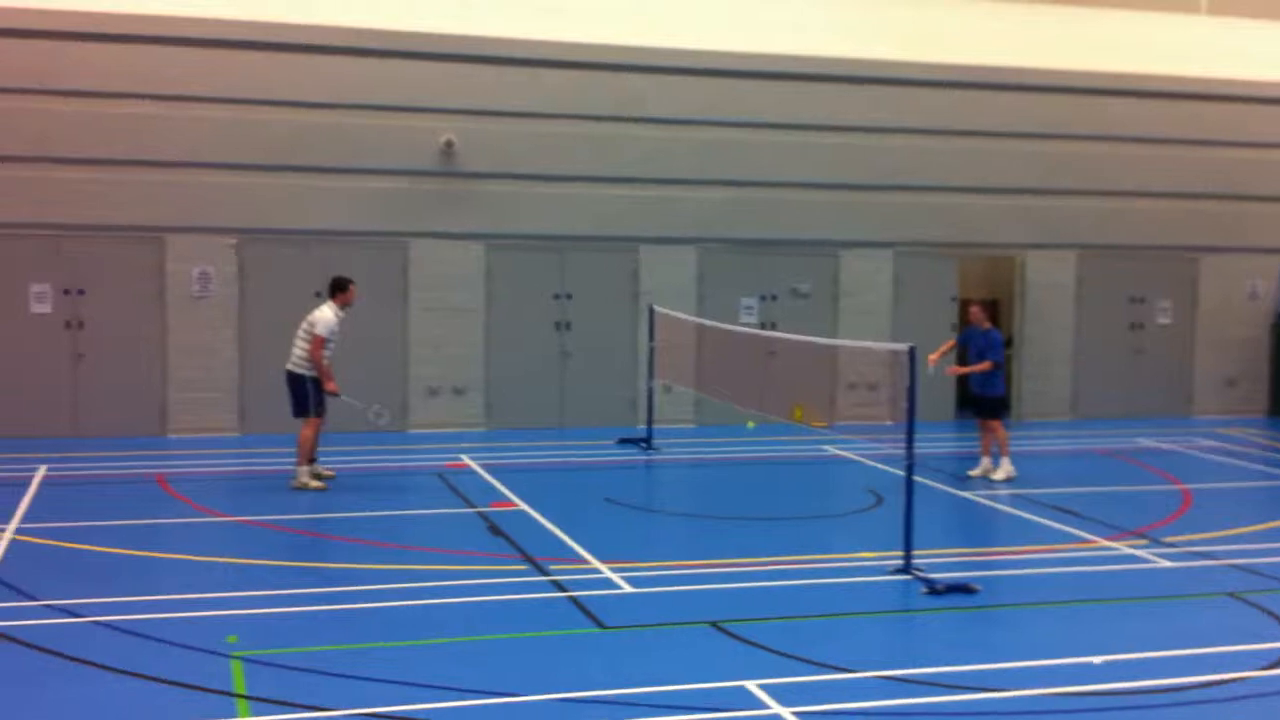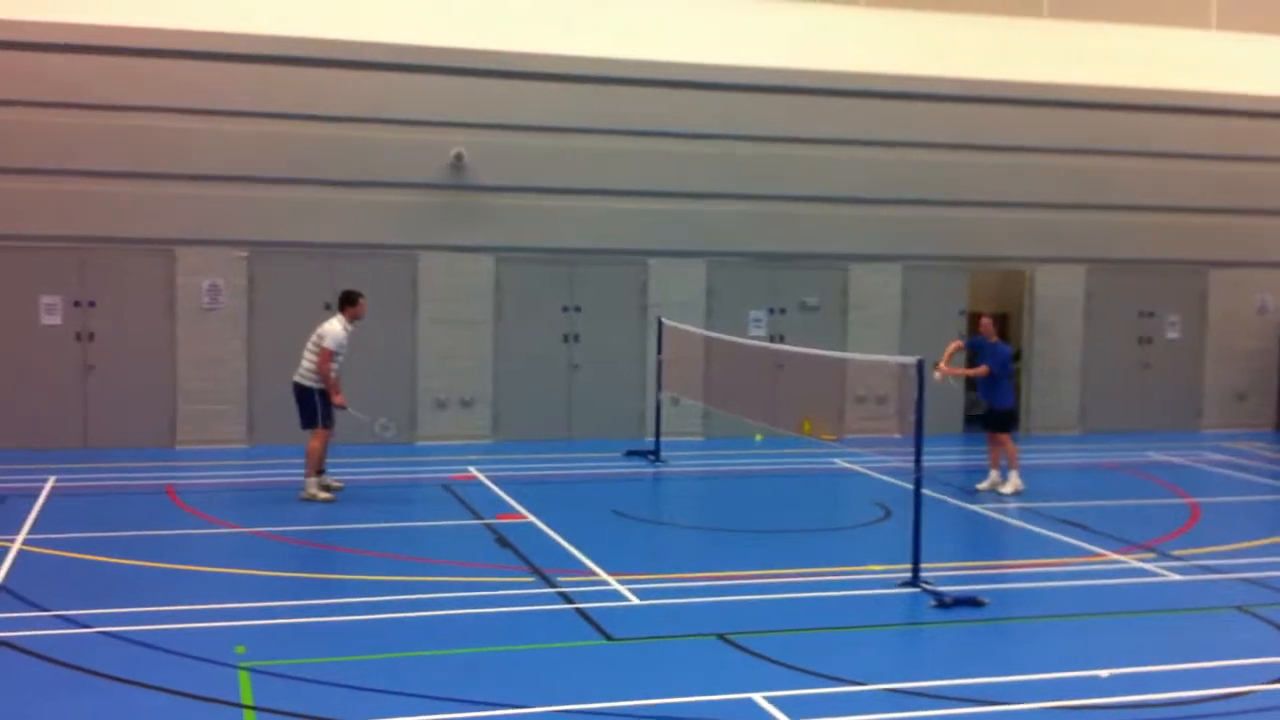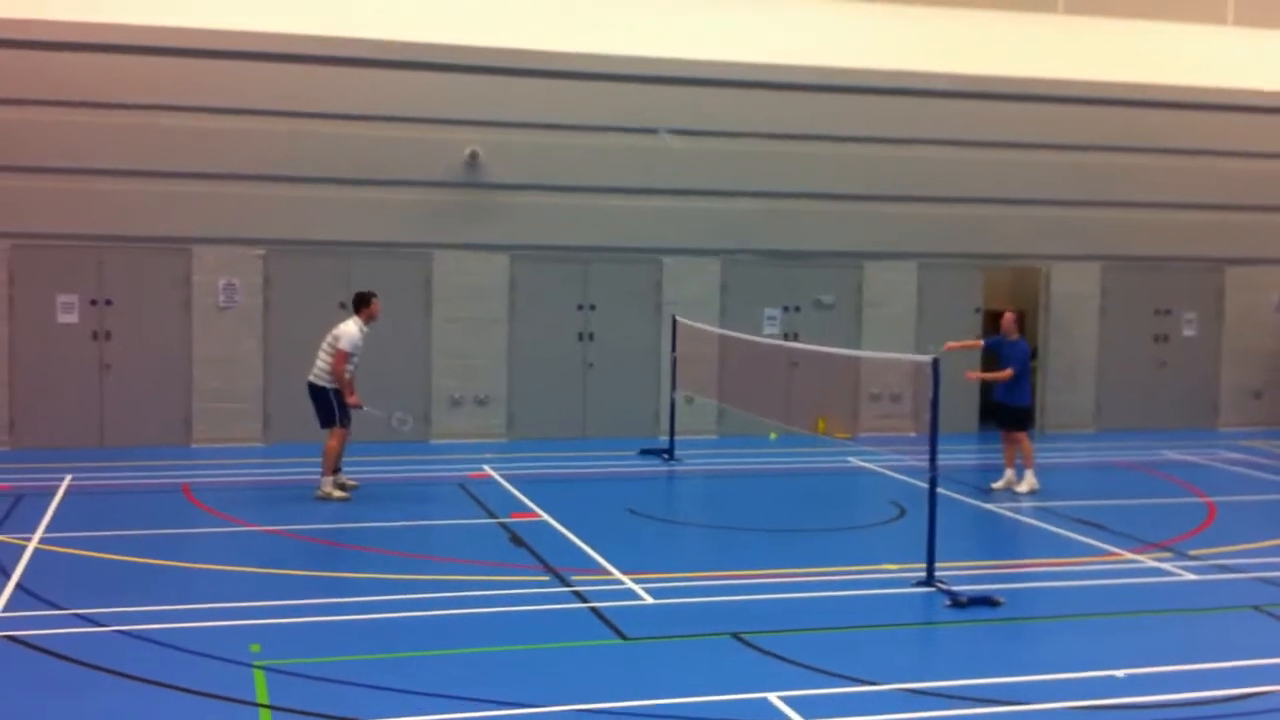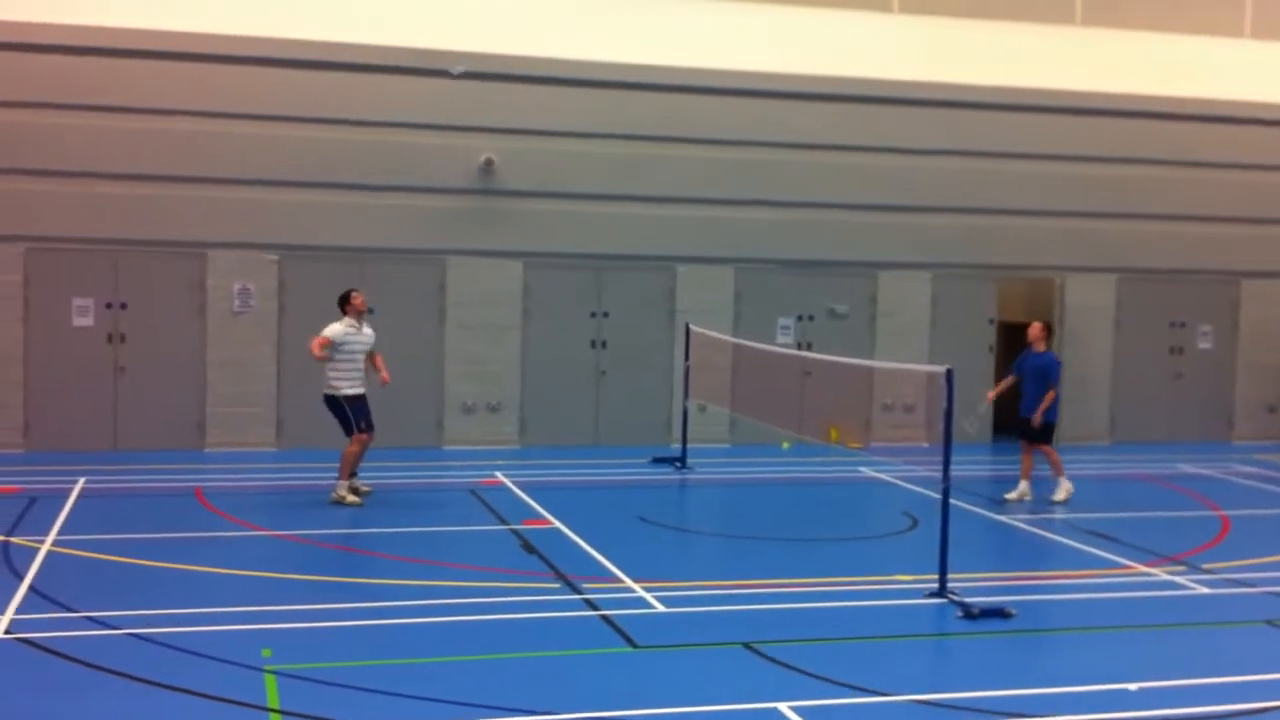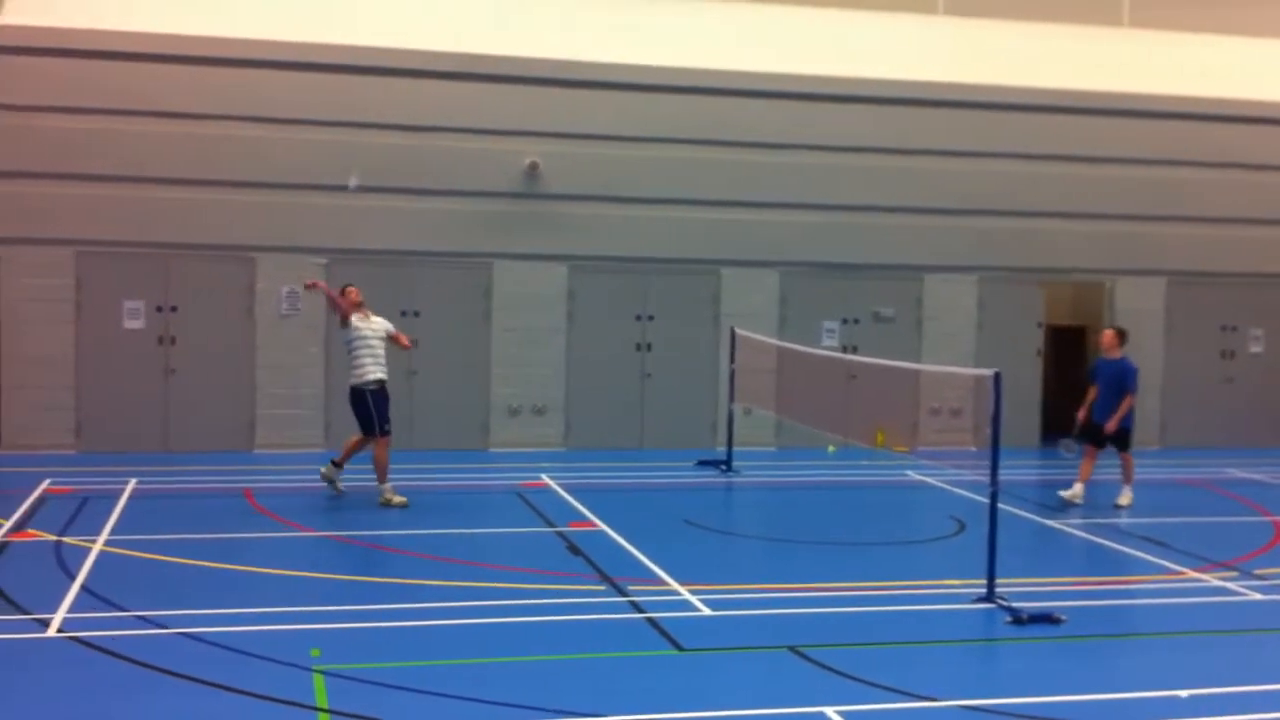
dt=0.4s
person 1, frame 1
left shoulder: (331, 315)
right shoulder: (327, 317)
right elbow: (314, 352)
left wrist: (330, 379)
right wrist: (326, 381)
left hip: (308, 374)
right hip: (304, 375)
left knee: (317, 420)
right knee: (312, 422)
left ankle: (312, 466)
right ankle: (301, 475)
person 1, frame 2
left shoulder: (340, 328)
right shoulder: (336, 330)
right elbow: (322, 365)
left wrist: (338, 392)
right wrist: (333, 394)
left hip: (315, 386)
right hip: (311, 386)
left knee: (325, 432)
right knee: (319, 433)
left ankle: (321, 477)
right ankle: (310, 487)
person 1, frame 3
left shoulder: (357, 330)
right shoulder: (351, 332)
right elbow: (337, 366)
left wrist: (353, 393)
right wrist: (347, 395)
left hip: (329, 386)
right hip: (325, 386)
left knee: (343, 430)
right knee: (338, 432)
left ankle: (337, 476)
right ankle: (325, 486)
person 1, frame 4
left shoulder: (368, 332)
right shoulder: (338, 329)
left elbow: (373, 355)
right elbow: (316, 344)
left wrist: (382, 371)
right wrist: (317, 353)
left hip: (357, 393)
right hip: (339, 394)
left knee: (367, 436)
right knee: (359, 438)
left ankle: (351, 480)
right ankle: (340, 490)
person 1, frame 5
left shoulder: (380, 322)
right shoulder: (349, 321)
left elbow: (398, 337)
right elbow: (340, 309)
left wrist: (405, 342)
right wrist: (324, 289)
left hip: (377, 386)
right hip: (365, 388)
left knee: (368, 436)
right knee: (382, 439)
left ankle: (333, 468)
right ankle: (386, 492)
person 2, frame 1
left shoulder: (994, 337)
right shoulder: (971, 332)
left elbow: (989, 365)
right elbow: (954, 342)
left wrist: (963, 370)
right wrist: (937, 354)
left hip: (993, 389)
right hip: (977, 388)
left knee: (995, 424)
right knee: (983, 424)
left ankle: (1006, 465)
right ankle: (986, 463)
person 2, frame 2
left shoulder: (1002, 351)
right shoulder: (980, 342)
left elbow: (983, 371)
right elbow: (957, 345)
left wrist: (958, 371)
right wrist: (945, 361)
left hip: (1002, 402)
right hip: (987, 400)
left knee: (1004, 438)
right knee: (991, 437)
left ankle: (1014, 479)
right ankle: (994, 476)
person 2, frame 3
left shoulder: (1022, 348)
right shoulder: (1001, 341)
left elbow: (1008, 374)
right elbow: (978, 344)
left wrist: (981, 376)
right wrist: (956, 345)
left hip: (1019, 401)
right hip: (1003, 398)
left knee: (1020, 436)
right knee: (1007, 436)
left ankle: (1029, 478)
right ankle: (1009, 475)
person 2, frame 4
left shoulder: (1050, 360)
right shoulder: (1026, 356)
left elbow: (1053, 390)
right elbow: (1012, 377)
left wrist: (1040, 412)
right wrist: (995, 392)
left hip: (1043, 414)
right hip: (1026, 412)
left knee: (1044, 448)
right knee: (1026, 447)
left ankle: (1064, 484)
right ankle: (1023, 487)
person 2, frame 5
left shoulder: (1128, 367)
right shoulder: (1100, 364)
left elbow: (1130, 398)
left wrist: (1115, 420)
right wrist: (1084, 409)
left hip: (1120, 421)
right hip: (1098, 418)
left knee: (1124, 455)
right knee: (1089, 452)
left ankle: (1127, 491)
right ankle: (1077, 490)
